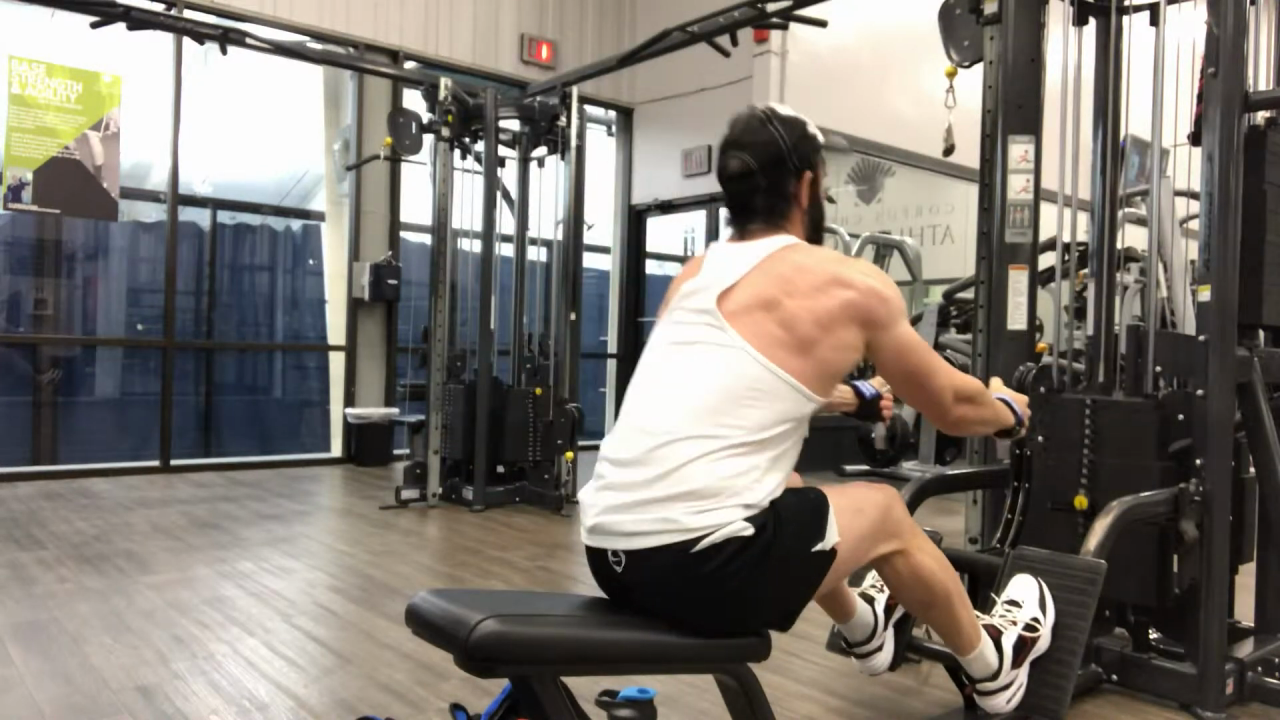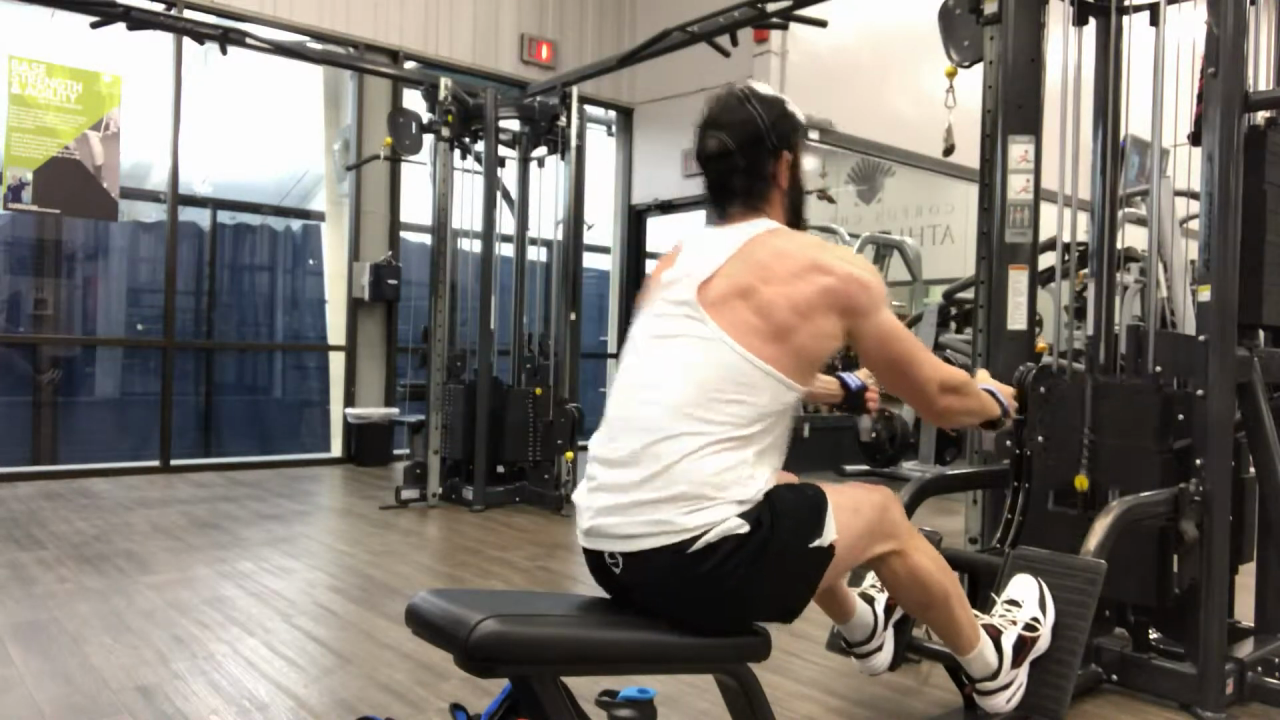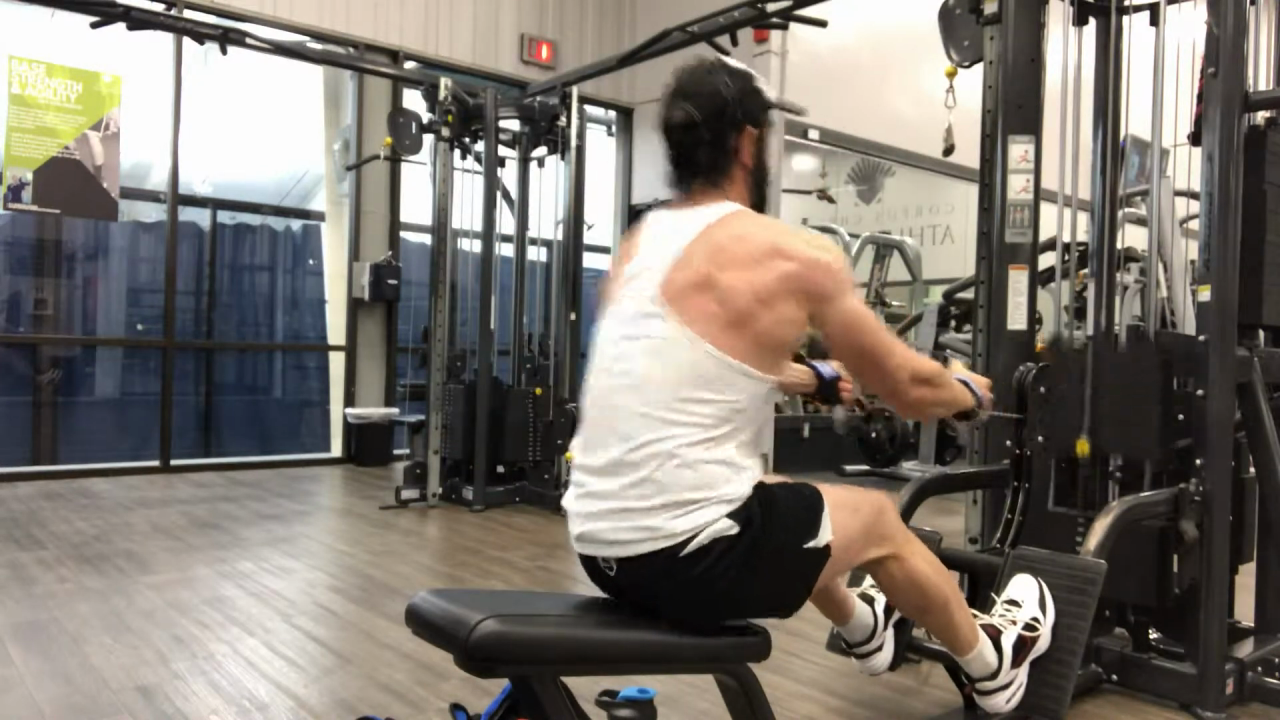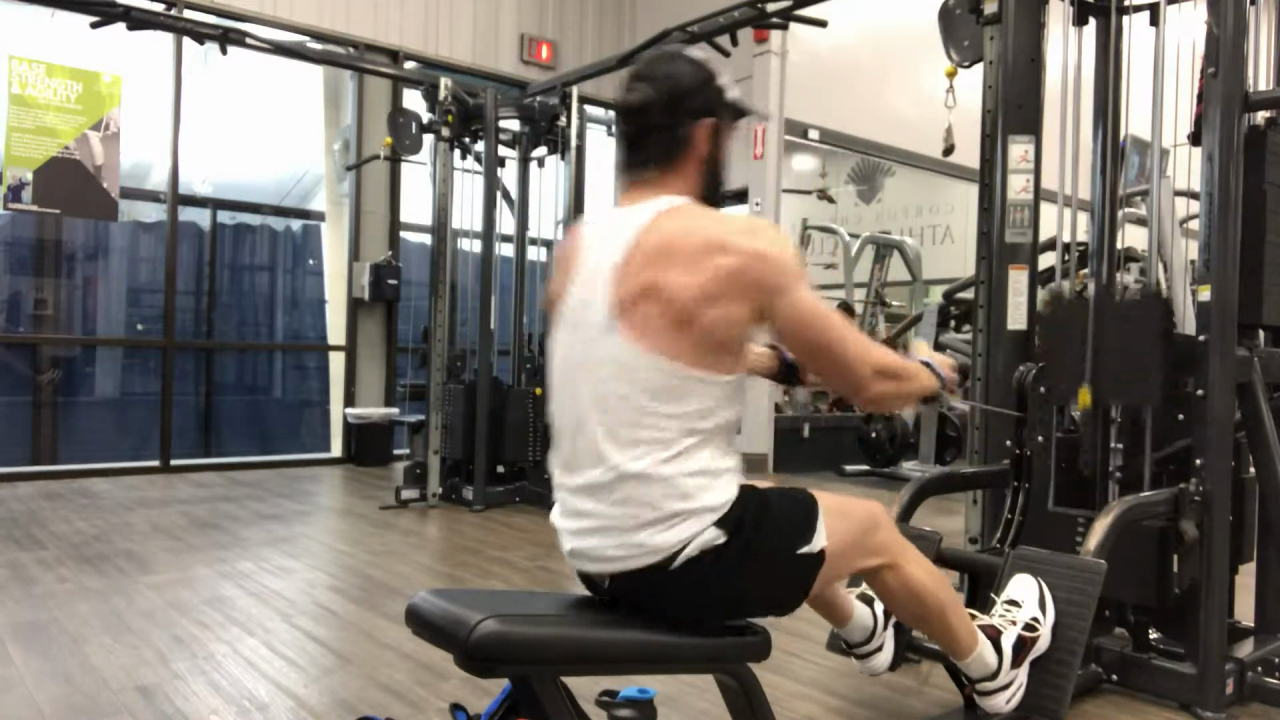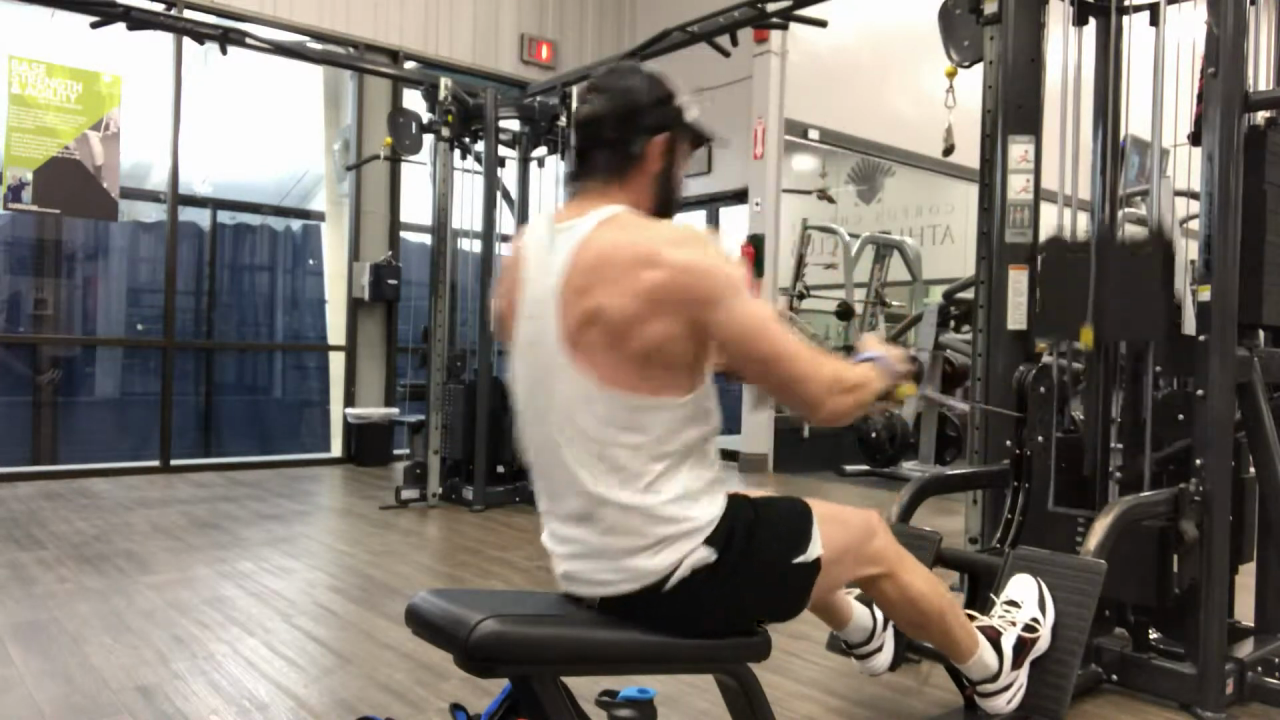
dt=0.1s
person 1, frame 1
left shoulder: (695, 272)
right shoulder: (849, 284)
right elbow: (951, 405)
left wrist: (859, 397)
right wrist: (1008, 410)
left hip: (608, 546)
right hip: (699, 561)
right knee: (884, 512)
left ankle: (866, 629)
right ankle: (992, 668)
person 1, frame 2
left shoulder: (676, 258)
right shoulder: (825, 270)
right elbow: (938, 395)
left wrist: (847, 389)
right wrist: (994, 402)
left hip: (605, 546)
right hip: (691, 557)
left knee: (782, 493)
right knee: (880, 513)
left ankle: (864, 627)
right ankle: (991, 666)
person 1, frame 3
left shoulder: (638, 243)
right shoulder: (789, 254)
right elbow: (908, 387)
left wrist: (814, 377)
right wrist: (969, 391)
left hip: (600, 546)
right hip: (687, 557)
left knee: (775, 500)
right knee: (876, 517)
left ankle: (864, 628)
right ankle: (993, 667)
person 1, frame 4
left shoulder: (580, 241)
right shoulder: (733, 245)
right elbow: (872, 381)
left wrist: (773, 360)
right wrist: (931, 371)
left hip: (594, 552)
right hip: (674, 561)
left knee: (774, 505)
right knee: (871, 527)
left ankle: (864, 633)
person 1, frame 5
left shoulder: (522, 258)
right shoulder: (674, 258)
right elbow: (826, 398)
right wrist: (880, 365)
left hip: (584, 568)
right hip: (667, 574)
left knee: (767, 514)
right knee: (867, 536)
left ankle: (866, 632)
